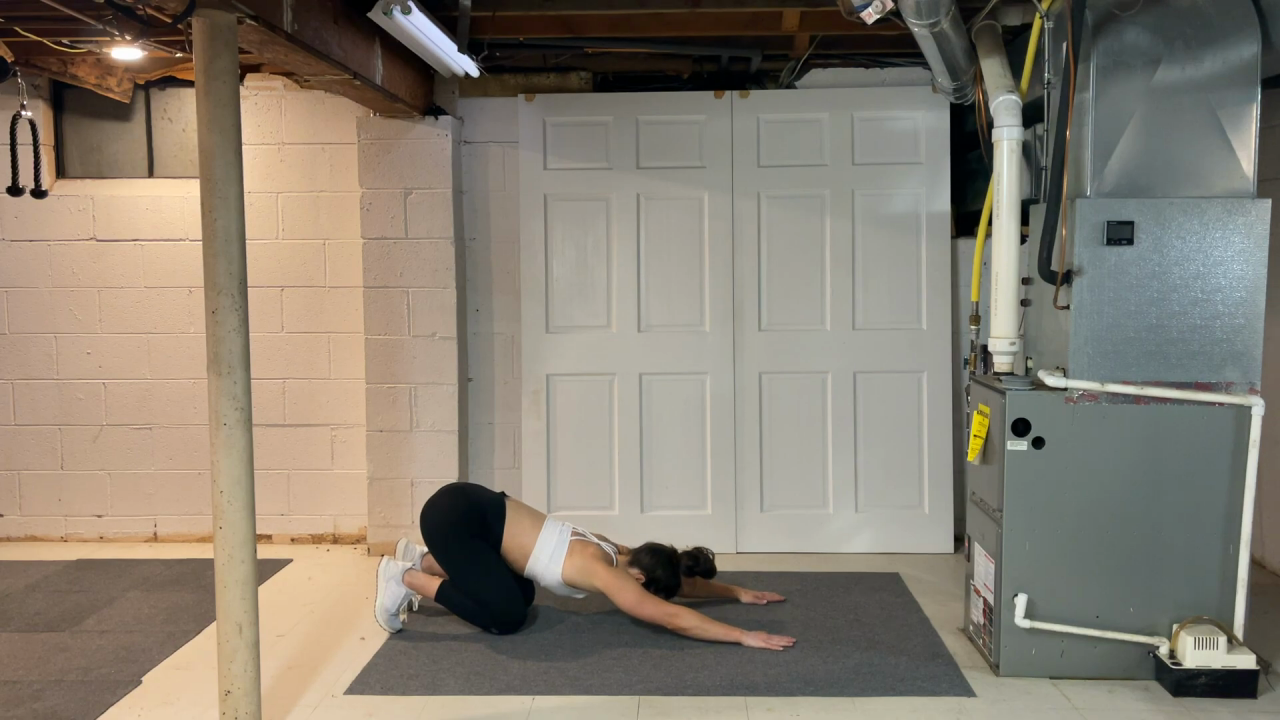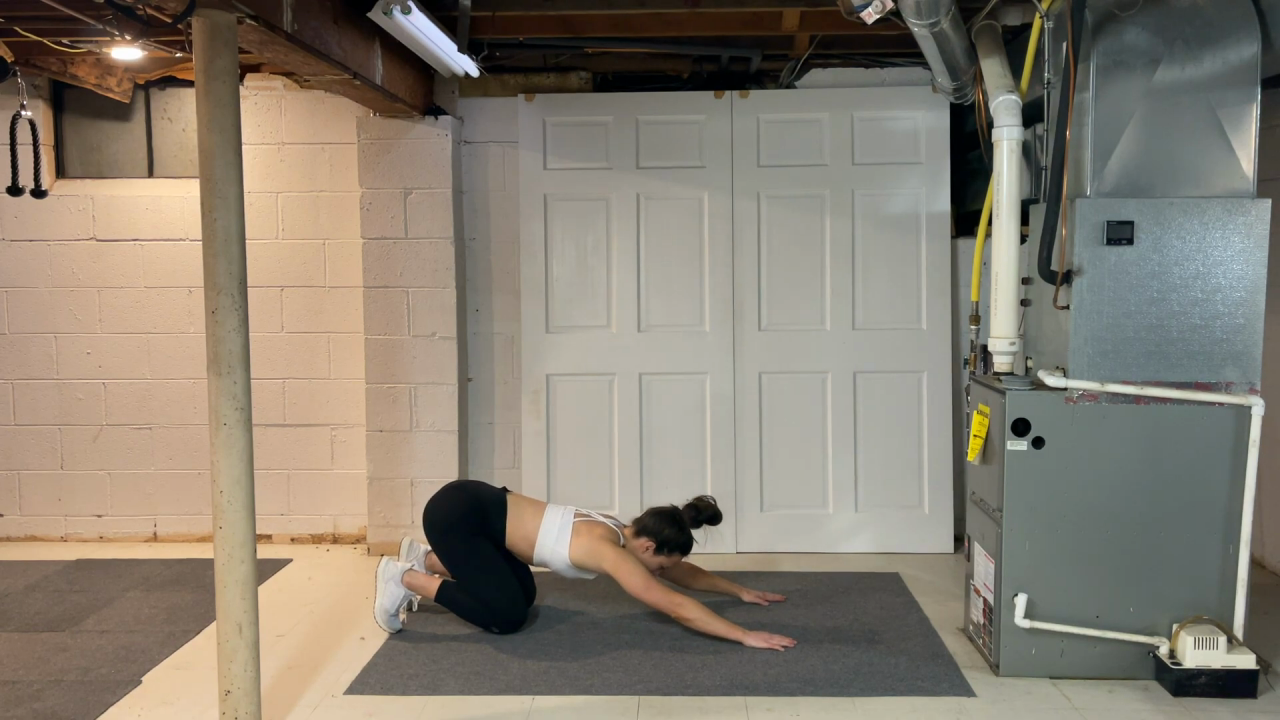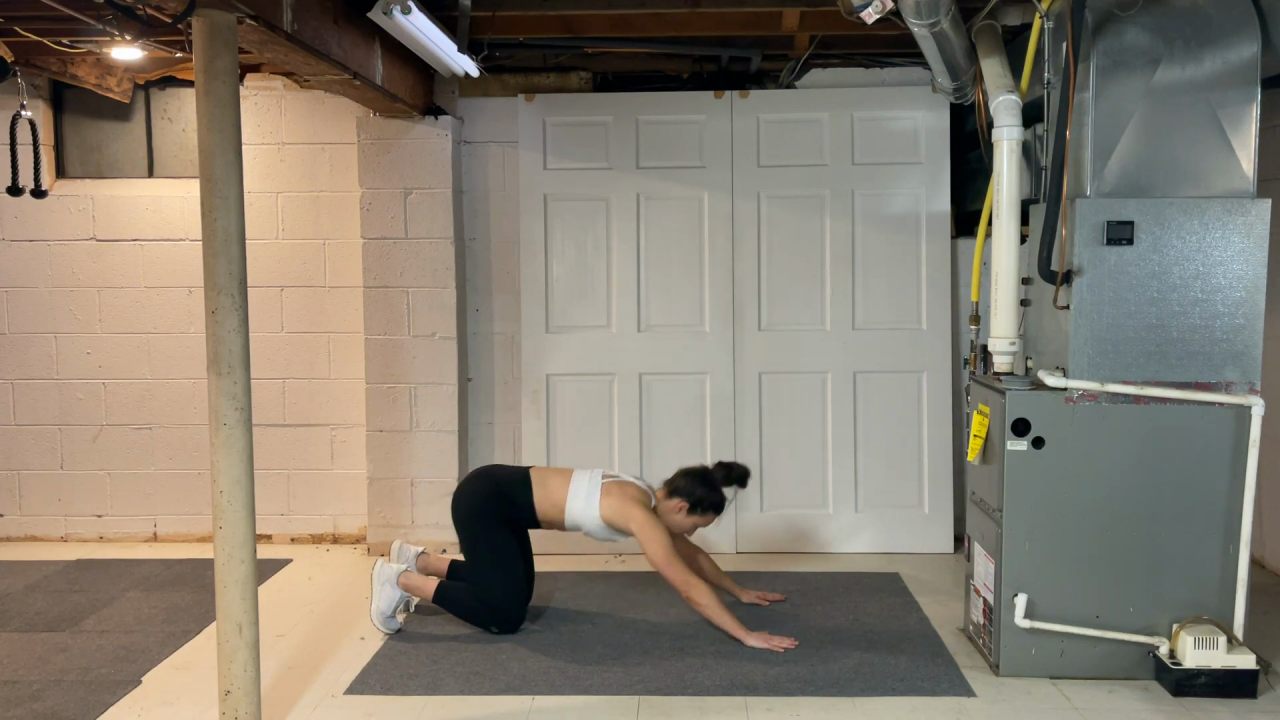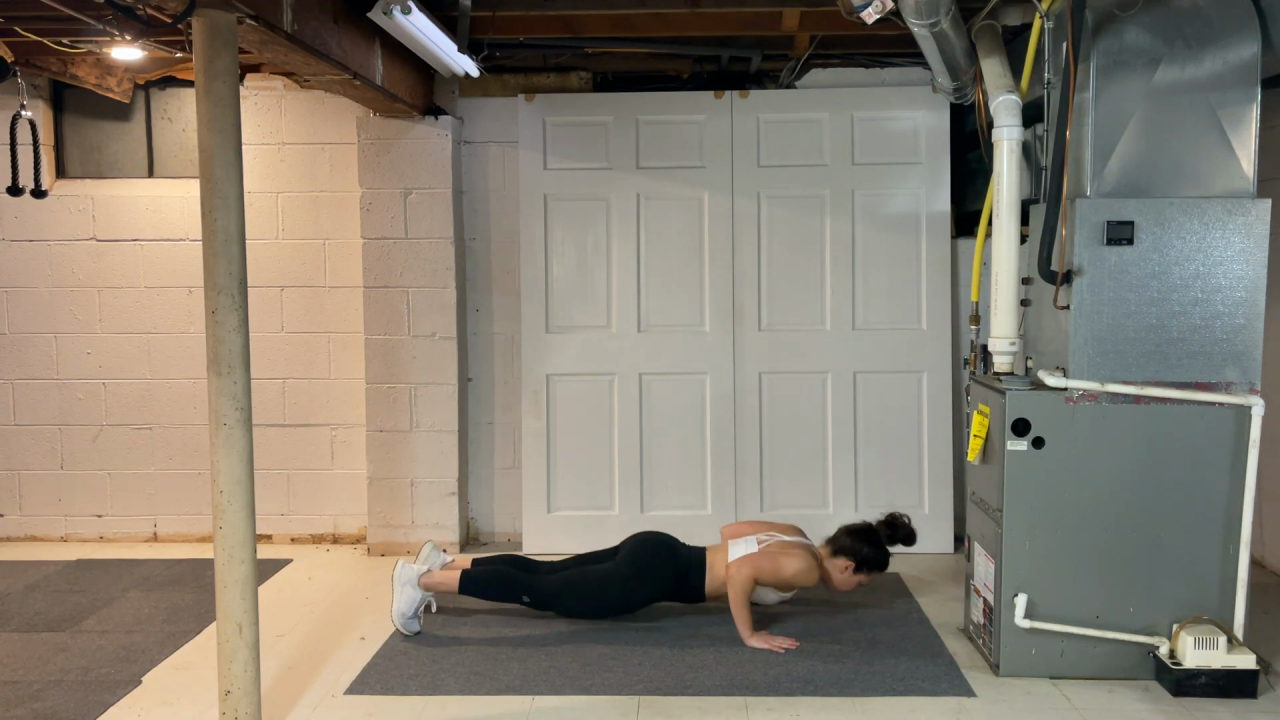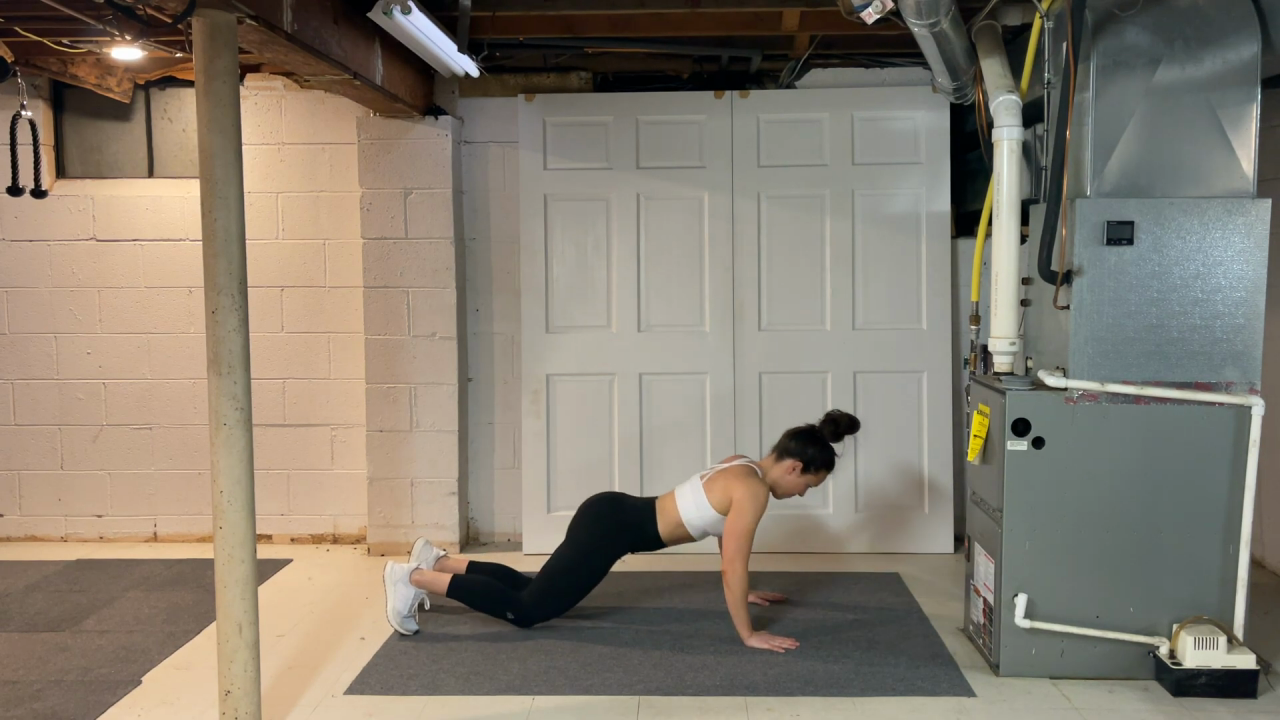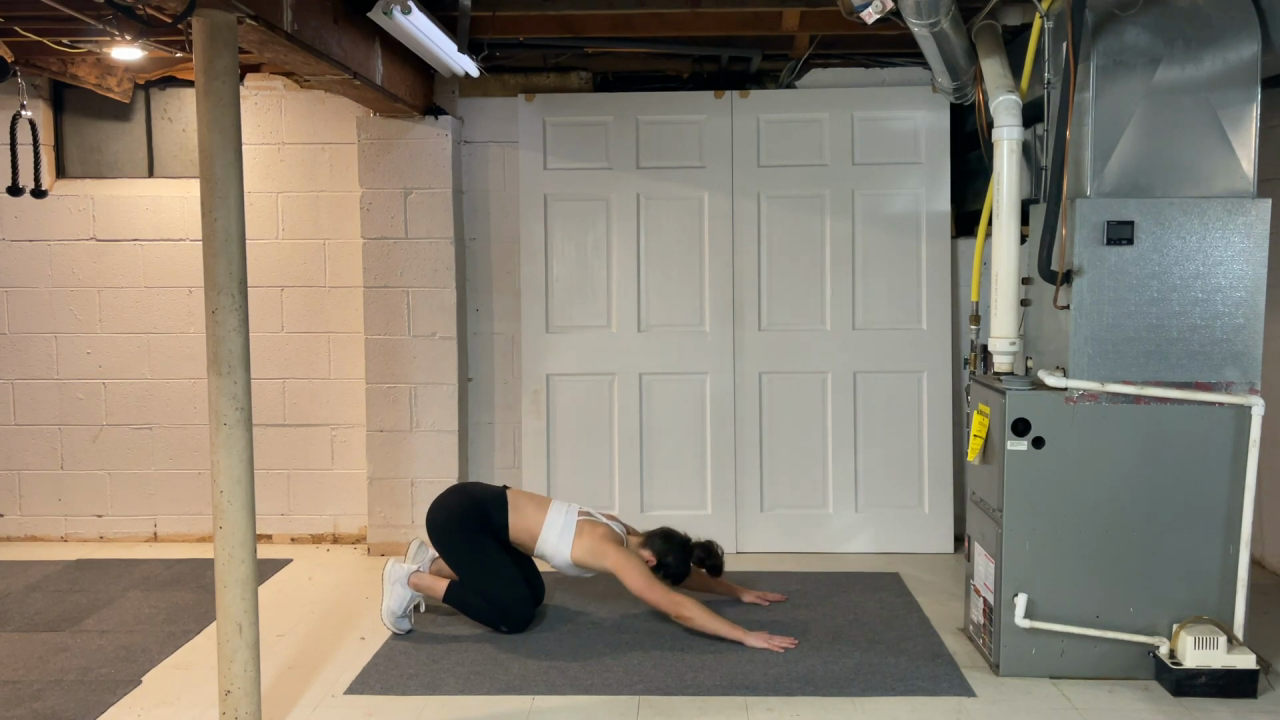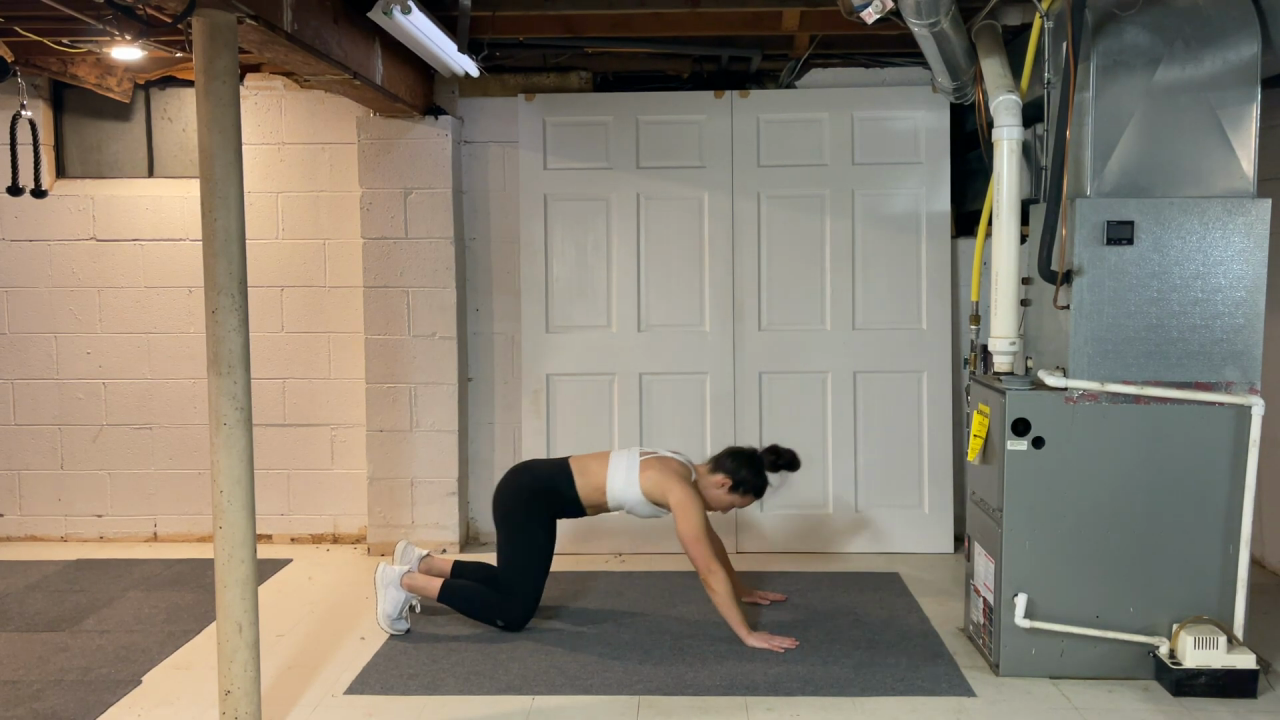
dt=0.7s
person 1, frame 1
left shoulder: (618, 555)
right shoulder: (605, 572)
left elbow: (682, 581)
right elbow: (674, 618)
left wrist: (740, 592)
right wrist: (744, 636)
left hip: (476, 508)
right hip: (455, 515)
left knee: (521, 596)
right knee: (507, 617)
left ankle: (422, 560)
right ankle: (405, 579)
person 1, frame 2
left shoulder: (622, 533)
right shoulder: (611, 551)
left elbow: (683, 573)
right elbow: (677, 606)
left wrist: (742, 591)
right wrist: (746, 636)
left hip: (476, 506)
right hip: (456, 513)
left knee: (523, 595)
right knee: (508, 617)
left ankle: (428, 559)
right ankle: (405, 579)
person 1, frame 3
left shoulder: (655, 502)
right shoulder: (643, 515)
left elbow: (690, 555)
right elbow: (688, 585)
left wrist: (739, 591)
right wrist: (745, 635)
left hip: (503, 494)
right hip: (484, 498)
left knee: (512, 593)
right knee: (503, 617)
left ankle: (417, 561)
right ankle: (399, 582)
person 1, frame 4
left shoulder: (795, 536)
right shoulder: (804, 566)
right elbow: (738, 575)
left wrist: (750, 595)
right wrist: (749, 634)
left hip: (654, 551)
right hip: (654, 573)
left knee: (541, 572)
right knee: (539, 592)
left ankle: (444, 562)
right ankle: (424, 579)
person 1, frame 5
left shoulder: (745, 469)
right shoulder: (753, 488)
left elbow: (727, 538)
right elbow: (731, 567)
left wrist: (746, 592)
right wrist: (747, 634)
left hip: (612, 516)
right hip: (611, 527)
left knee: (533, 589)
right knee: (526, 610)
left ankle: (438, 561)
right ankle: (415, 578)
person 1, frame 6
left shoulder: (626, 537)
right shoulder: (614, 553)
left elbow: (682, 570)
right elbow: (678, 608)
left wrist: (741, 593)
right wrist: (746, 636)
left hip: (480, 509)
right hip: (457, 515)
left knee: (532, 596)
right knee: (514, 616)
left ankle: (432, 563)
right ankle: (412, 580)
person 1, frame 7
left shoulder: (688, 473)
right shoulder: (682, 490)
left elbow: (710, 541)
right elbow: (710, 570)
left wrist: (742, 591)
right wrist: (747, 634)
left hip: (538, 487)
right hip: (529, 494)
left knee: (516, 584)
right knee: (512, 615)
left ankle: (421, 562)
right ankle: (404, 584)
